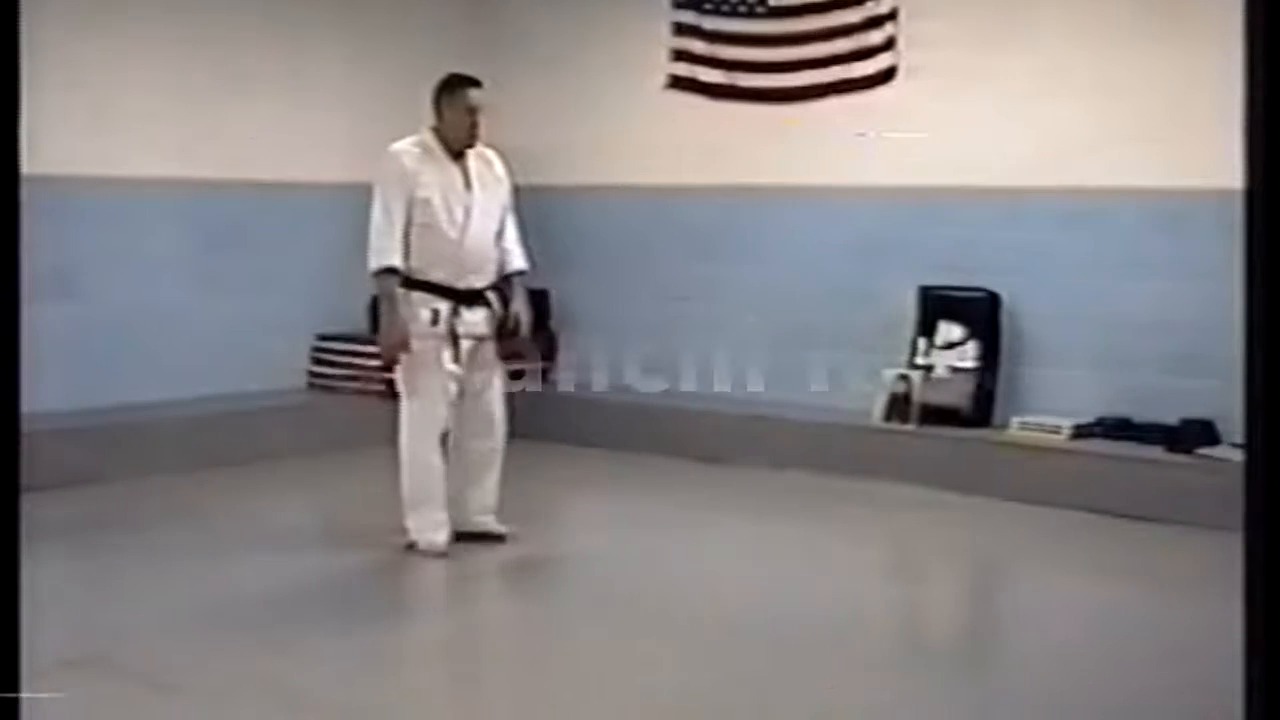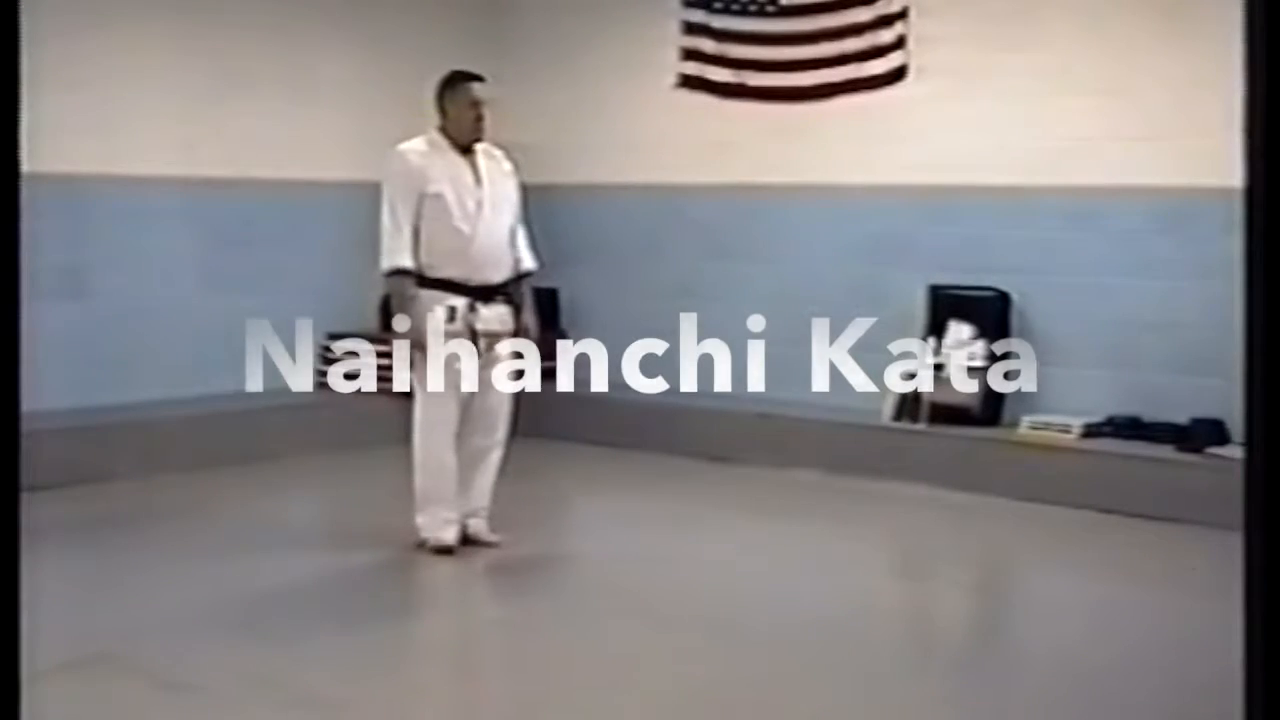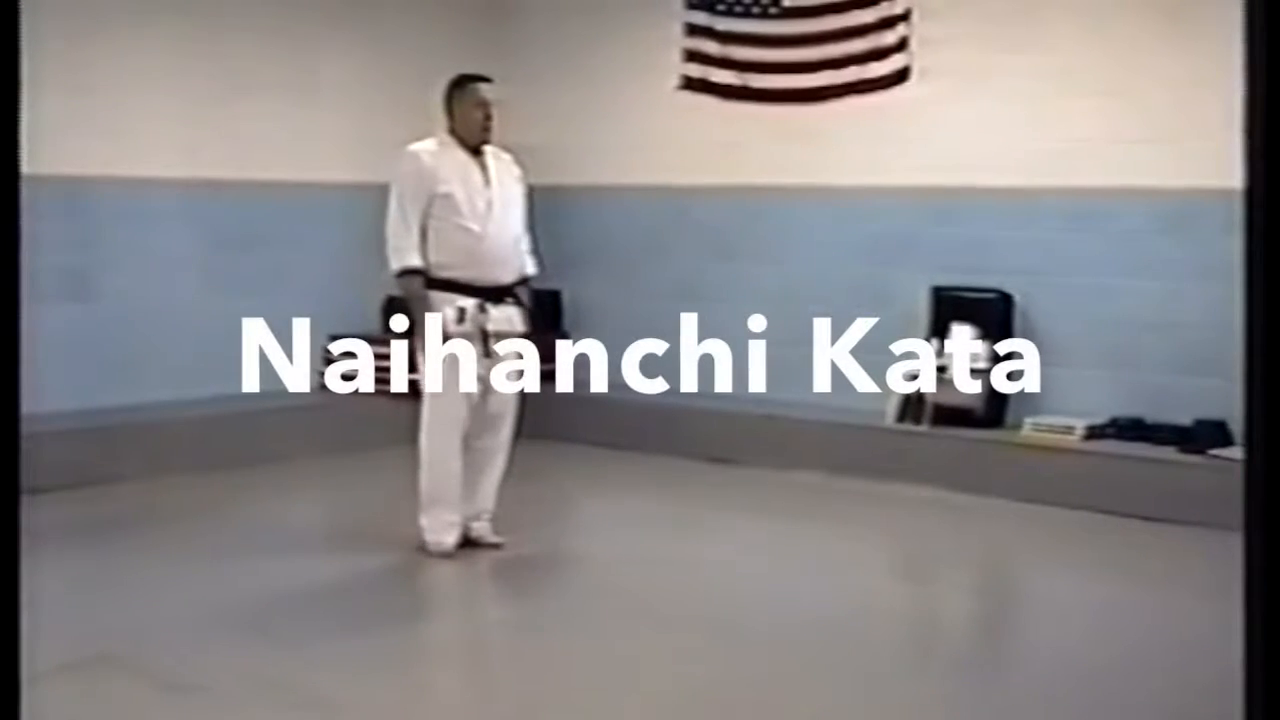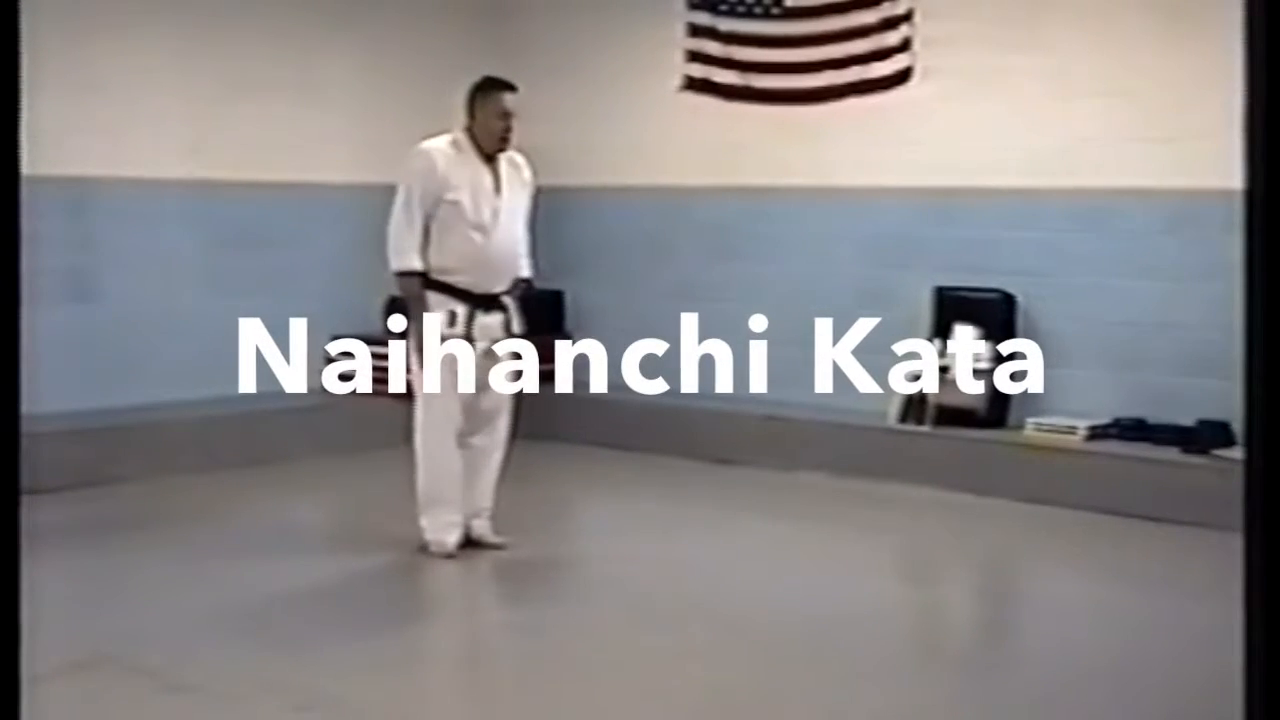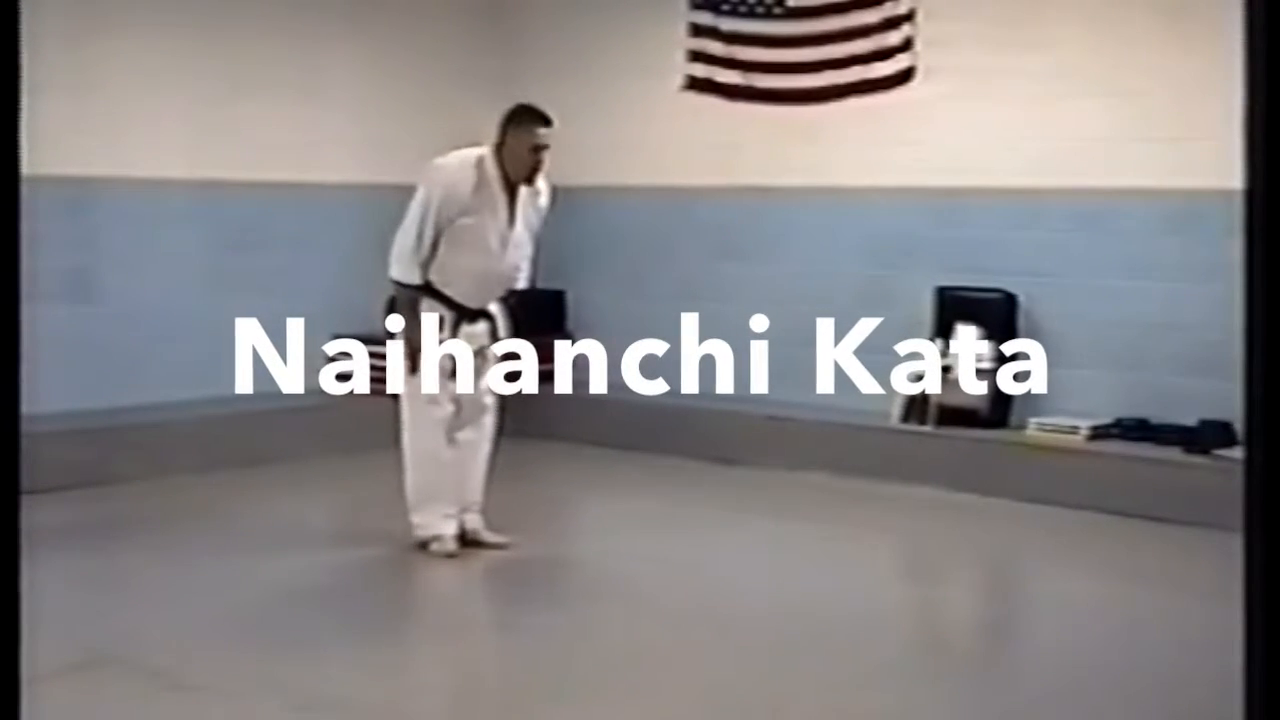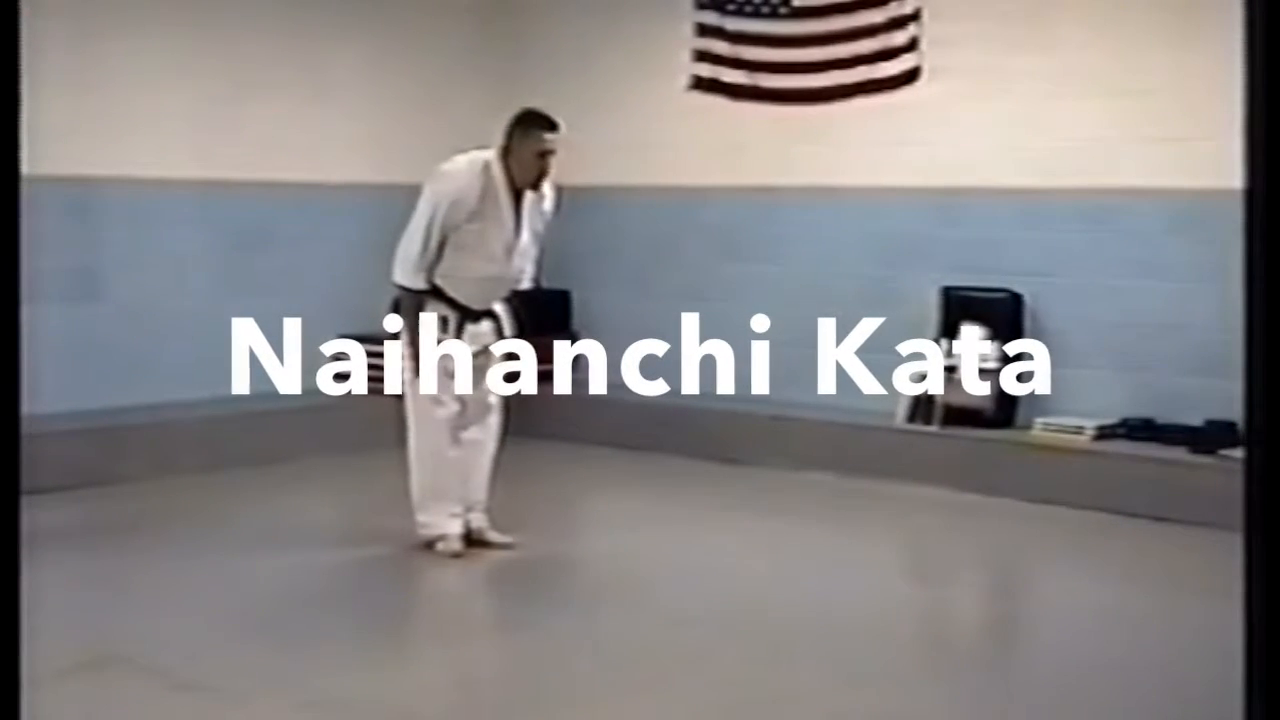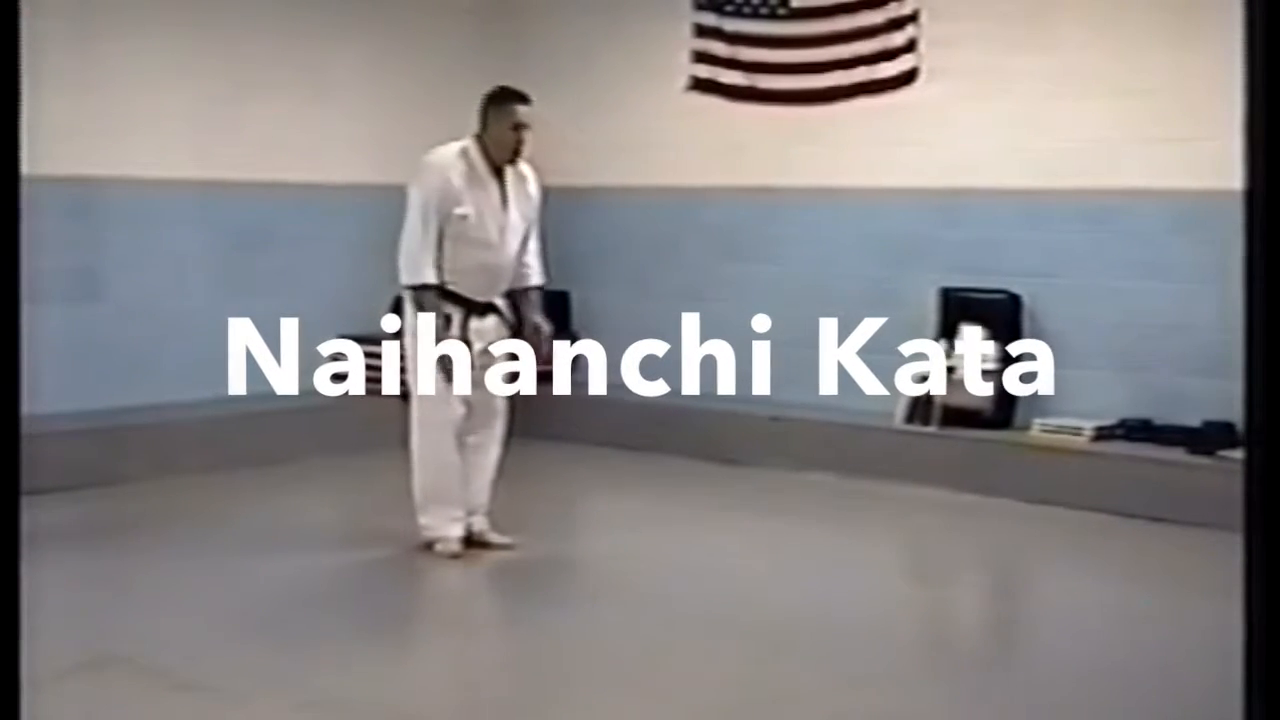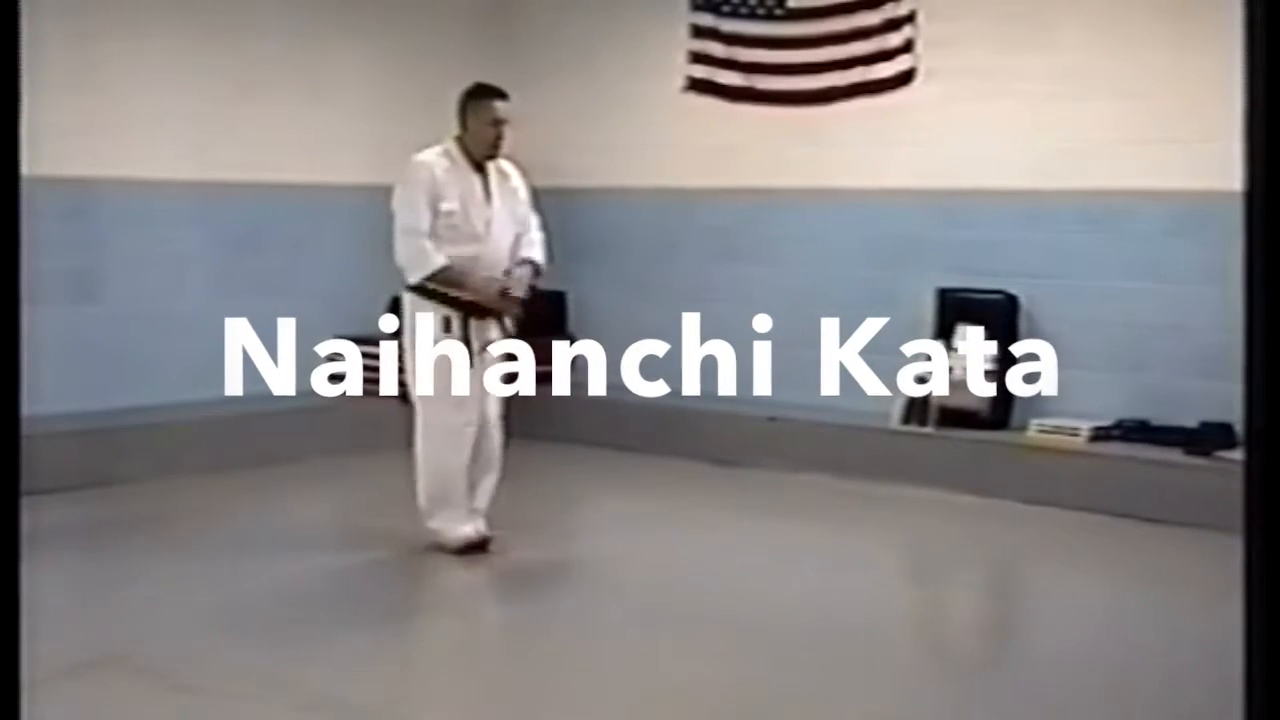
dt=0.4s
person 1, frame 1
left shoulder: (492, 165)
right shoulder: (404, 161)
left elbow: (506, 237)
right elbow: (386, 243)
left wrist: (517, 297)
right wrist: (390, 315)
left hip: (481, 312)
right hip: (426, 312)
left knee: (485, 421)
right knee: (425, 423)
left ankle: (475, 515)
right ankle: (426, 528)
person 1, frame 2
left shoulder: (499, 164)
right shoulder: (412, 160)
left elbow: (516, 239)
right elbow: (396, 245)
left wrist: (525, 305)
right wrist: (407, 316)
left hip: (495, 311)
right hip: (441, 310)
left knee: (489, 422)
right knee: (438, 420)
left ankle: (472, 518)
right ankle: (437, 525)
person 1, frame 3
left shoulder: (506, 166)
right shoulder: (422, 161)
right elbow: (404, 244)
left wrist: (524, 309)
right wrist: (423, 314)
left hip: (504, 313)
right hip: (451, 311)
left knee: (495, 422)
right knee: (446, 421)
left ankle: (476, 519)
right ankle: (440, 528)
person 1, frame 4
left shoulder: (519, 170)
right shoulder: (432, 160)
right elbow: (405, 243)
left wrist: (516, 308)
right wrist: (419, 319)
left hip: (496, 315)
right hip: (444, 312)
left knee: (490, 420)
right knee: (441, 422)
left ankle: (475, 521)
right ankle: (440, 528)
person 1, frame 5
left shoulder: (538, 191)
right shoulder: (453, 176)
right elbow: (408, 253)
left wrist: (507, 319)
right wrist: (412, 327)
left hip: (482, 318)
right hip: (432, 313)
left knee: (477, 417)
right knee: (430, 418)
left ankle: (468, 519)
right ankle: (435, 525)
person 1, frame 6
left shoulder: (542, 195)
right shoulder: (459, 181)
right elbow: (413, 259)
left wrist: (509, 320)
right wrist: (416, 332)
left hip: (487, 317)
right hip: (436, 314)
left knee: (482, 417)
right knee: (436, 418)
left ankle: (473, 518)
right ankle: (440, 524)
person 1, frame 7
left shoulder: (525, 179)
right shoulder: (442, 170)
left elbow: (526, 250)
right elbow: (417, 254)
left wrist: (532, 315)
right wrist: (437, 328)
left hip: (490, 315)
right hip: (437, 313)
left knee: (487, 419)
right knee: (439, 420)
left ankle: (473, 520)
right ankle: (441, 525)
person 1, frame 8
left shoulder: (509, 177)
right shoulder: (427, 170)
left elbow: (530, 236)
right elbow: (413, 250)
left wrist: (522, 275)
right wrist: (477, 286)
left hip: (486, 320)
right hip: (438, 316)
left knee: (488, 422)
right knee: (447, 421)
left ankle: (471, 518)
right ankle: (449, 523)
